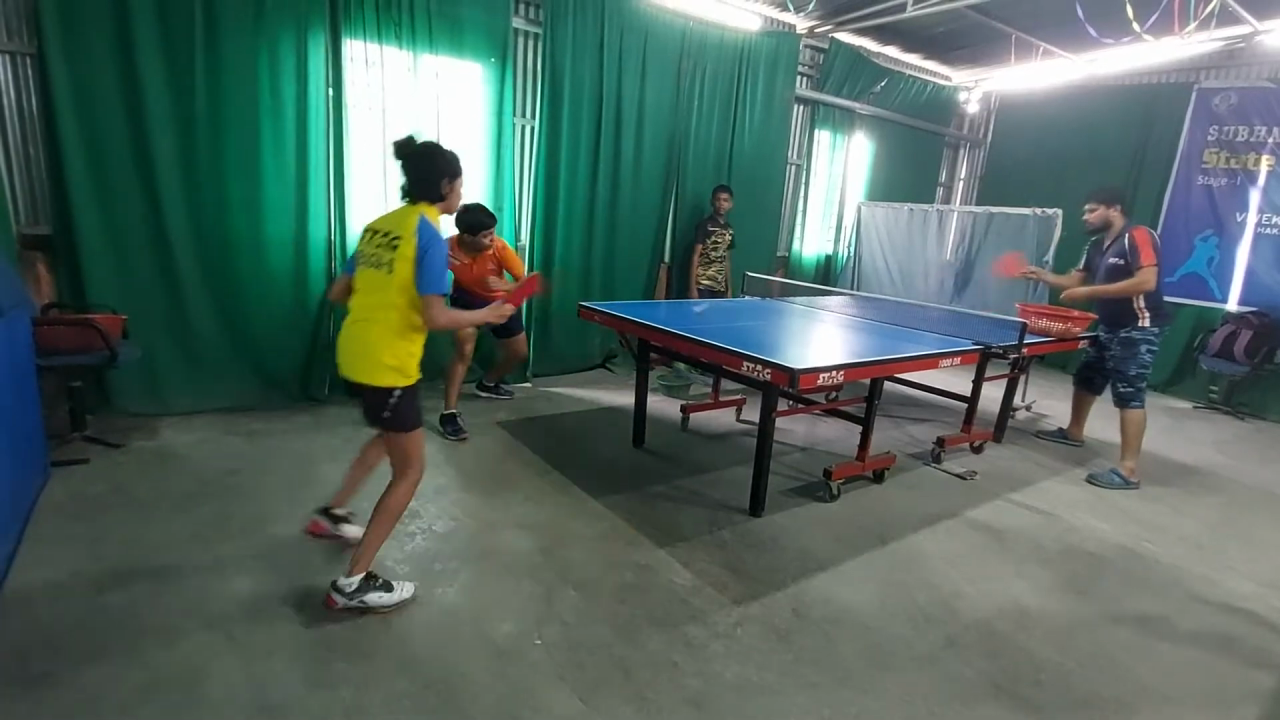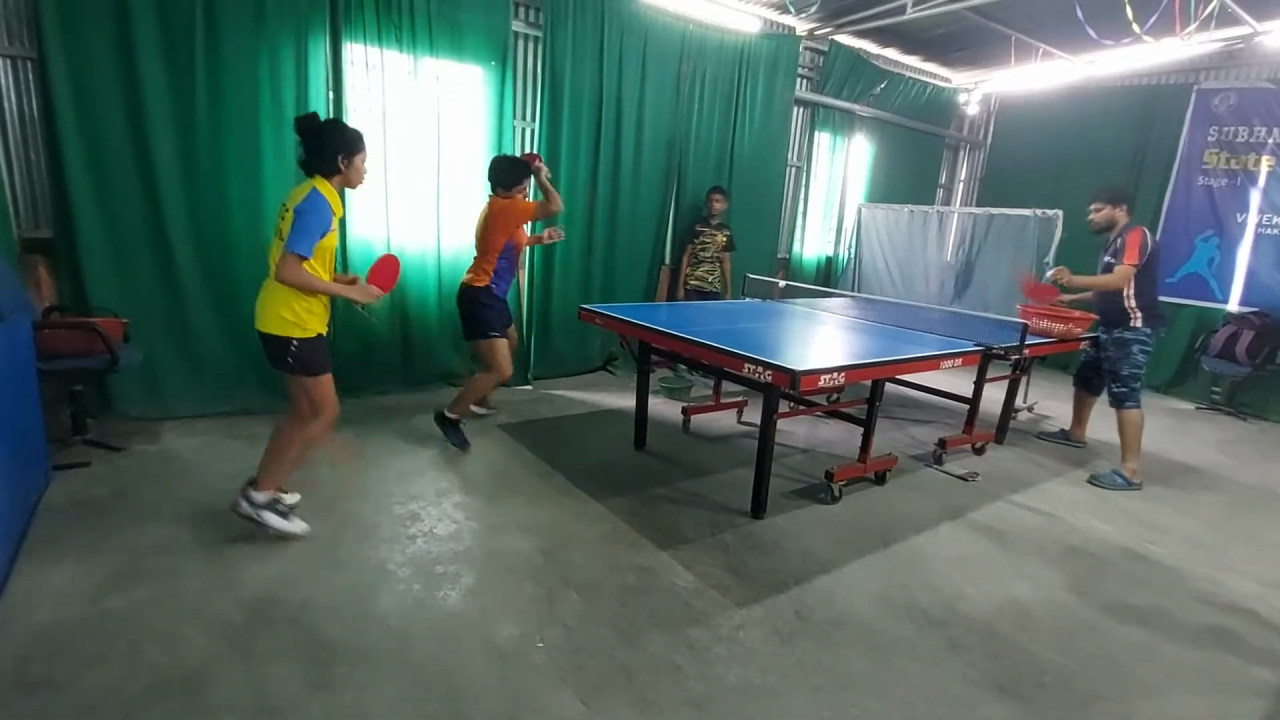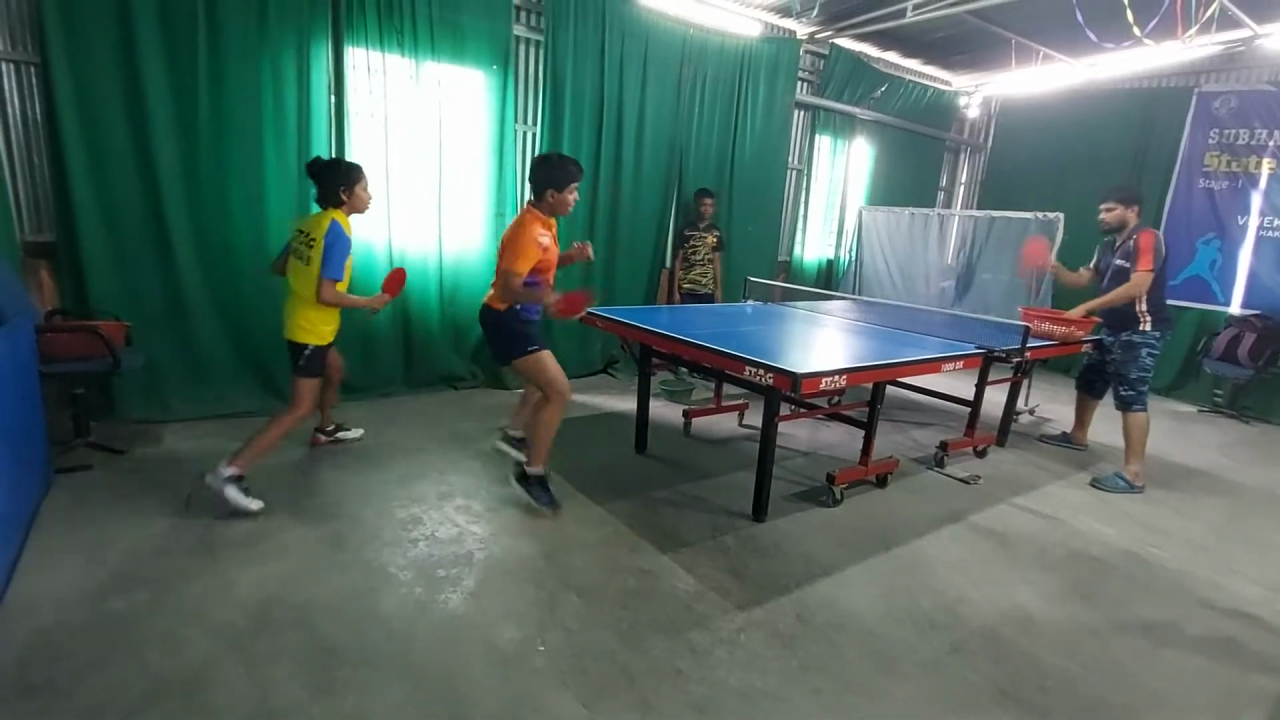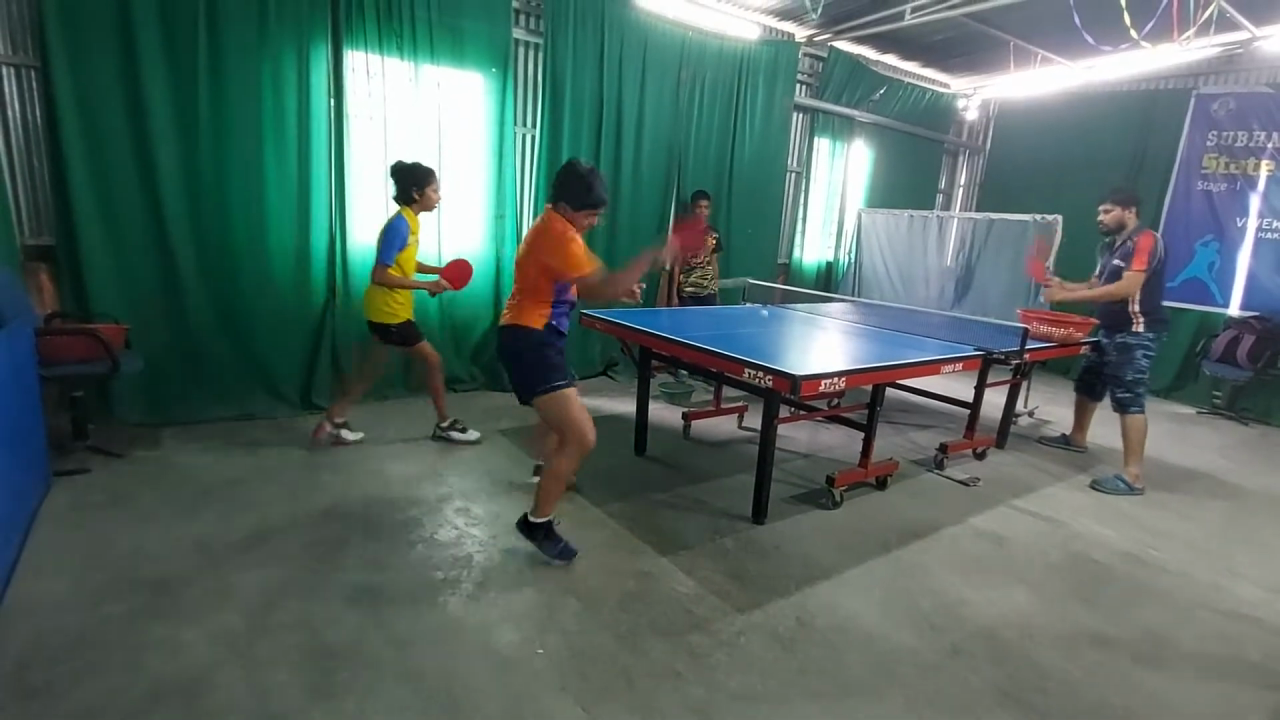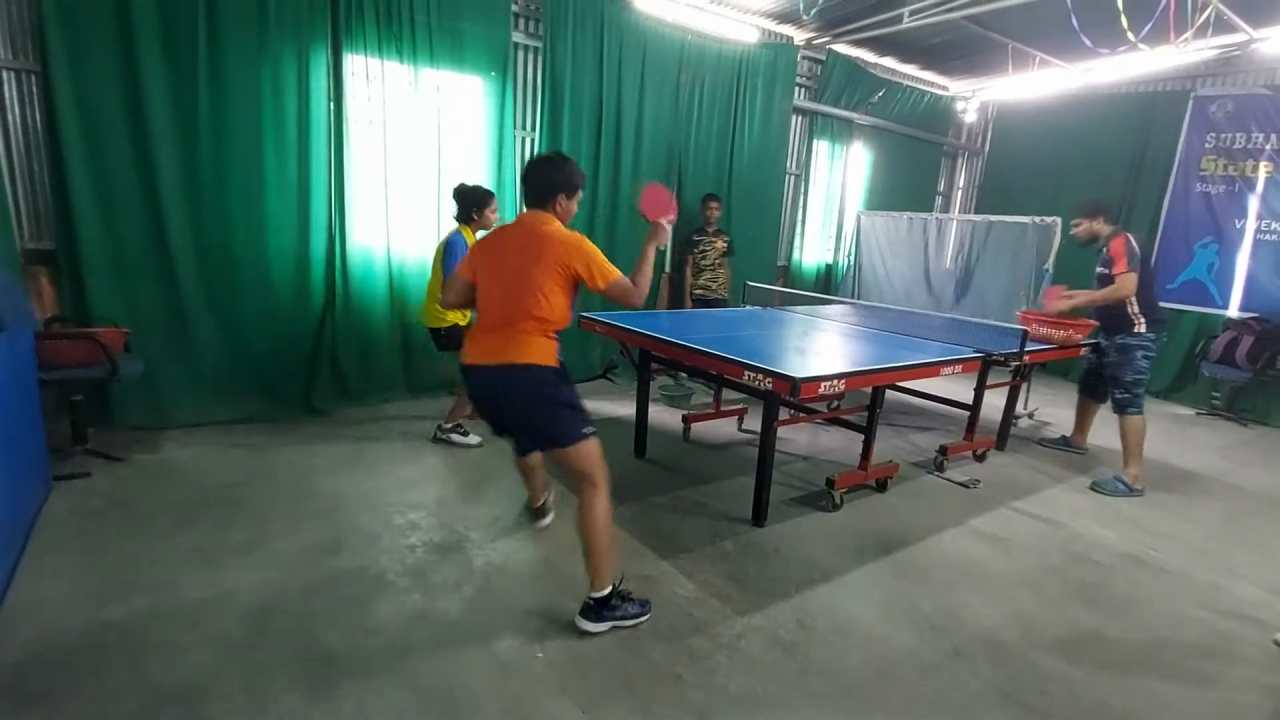
dt=0.4s
person 1, frame 1
left shoulder: (379, 226)
right shoulder: (430, 235)
left elbow: (338, 293)
right elbow: (434, 317)
right wrist: (485, 314)
left hip: (354, 357)
right hip: (387, 367)
left knee: (388, 437)
right knee: (409, 470)
left ankle: (333, 513)
right ankle: (353, 582)
person 1, frame 2
left shoulder: (307, 194)
right shoulder: (318, 203)
right elbow: (287, 272)
left wrist: (334, 279)
right wrist: (349, 292)
left hip: (282, 320)
right hip: (294, 324)
left knee: (302, 407)
right knee: (324, 414)
left ankle: (265, 487)
right ankle: (261, 495)
person 1, frame 3
left shoulder: (310, 223)
right shoulder: (338, 233)
left elbow: (279, 267)
right elbow: (326, 295)
right wrist: (368, 302)
left hip: (305, 325)
right hip: (311, 331)
left knee: (335, 372)
right knee: (300, 408)
left ankle: (326, 429)
right ankle: (229, 472)
person 1, frame 4
left shoulder: (407, 222)
right shoulder: (399, 226)
right elbow: (381, 276)
left wrist: (438, 270)
right wrist: (427, 286)
left hip: (386, 310)
right hip: (391, 313)
left knee: (373, 367)
right knee: (433, 362)
left ankle: (332, 423)
right ankle: (444, 424)
person 1, frame 5
left shoulder: (466, 238)
right shoulder: (457, 241)
left hip: (455, 315)
right hip: (444, 318)
left ankle: (466, 405)
right ankle: (448, 427)
person 2, frame 1
left shoulder: (499, 247)
right shoulder: (447, 249)
left wrist: (505, 286)
right hip: (466, 302)
left knee: (519, 352)
right knee: (464, 348)
left ankle: (488, 383)
right ankle: (449, 414)
person 2, frame 2
left shoulder: (497, 209)
right shoulder: (505, 209)
right elbow: (555, 208)
left wrist: (540, 238)
right wrist: (543, 179)
left hip: (492, 293)
right hip: (481, 296)
left knee: (508, 346)
right knee: (502, 370)
left ankle: (476, 397)
right ankle: (451, 416)
person 2, frame 3
left shoulder: (546, 223)
right shoulder: (527, 232)
right elbow: (508, 288)
left wrist: (572, 256)
right wrist: (541, 297)
left hip: (515, 316)
right hip: (507, 317)
left knee: (539, 379)
right knee: (559, 390)
left ankle: (515, 434)
right ankle: (533, 474)
person 2, frame 4
left shoulder: (552, 228)
right shoulder: (556, 234)
right elbow: (601, 285)
left wrist: (623, 288)
right wrist: (649, 258)
left hip: (536, 337)
right hip: (528, 340)
left knee: (564, 414)
right knee: (582, 437)
left ankle: (552, 470)
right ankle: (539, 522)
person 2, frame 5
left shoulder: (488, 241)
right shoulder: (570, 245)
left elbow: (452, 299)
right elbow: (634, 296)
right wrist: (654, 243)
left hip: (478, 372)
right hip: (530, 374)
left knee: (526, 436)
right knee: (595, 483)
left ankle: (539, 503)
right ankle: (602, 599)
person 3, frame 1
left shoulder: (1139, 236)
right shoulder: (1097, 246)
left elbow: (1146, 282)
right elbow: (1073, 281)
left wrist: (1090, 291)
right wrist: (1041, 274)
left hip: (1138, 330)
right hip: (1109, 328)
left knee: (1128, 395)
right knee: (1085, 378)
left ankle: (1128, 470)
right ankle: (1074, 431)
person 3, frame 2
left shoulder: (1136, 236)
right shoulder: (1112, 241)
left elbow: (1119, 281)
left wrist: (1073, 280)
right wrist: (1073, 297)
left hip: (1134, 329)
right hip: (1109, 327)
left knee: (1124, 394)
right knee: (1086, 379)
left ankle: (1130, 471)
right ankle: (1076, 432)
person 3, frame 3
left shoulder: (1147, 240)
right shoulder: (1108, 245)
left elbow: (1137, 287)
right elbow: (1082, 280)
left wrist: (1086, 307)
right wrist: (1057, 270)
left hip: (1140, 333)
right hip: (1111, 330)
left knee: (1131, 398)
right knee: (1088, 383)
left ankle: (1133, 474)
right ankle: (1078, 435)
person 3, frame 4
left shoulder: (1146, 241)
right shoulder: (1110, 246)
left elbow: (1127, 288)
right elbow: (1096, 286)
left wrist: (1069, 295)
right wrist: (1063, 285)
left hip: (1136, 334)
right hip: (1109, 331)
left knee: (1128, 400)
right knee: (1087, 385)
left ankle: (1133, 475)
right ankle: (1077, 437)
person 3, frame 5
left shoulder: (1121, 243)
right shoulder: (1106, 249)
left elbow: (1126, 289)
left wrist: (1075, 302)
right wrist: (1074, 296)
left hip: (1136, 333)
right hip: (1112, 332)
left knee: (1128, 400)
right knee: (1090, 386)
left ankle: (1132, 477)
right ankle: (1078, 438)
